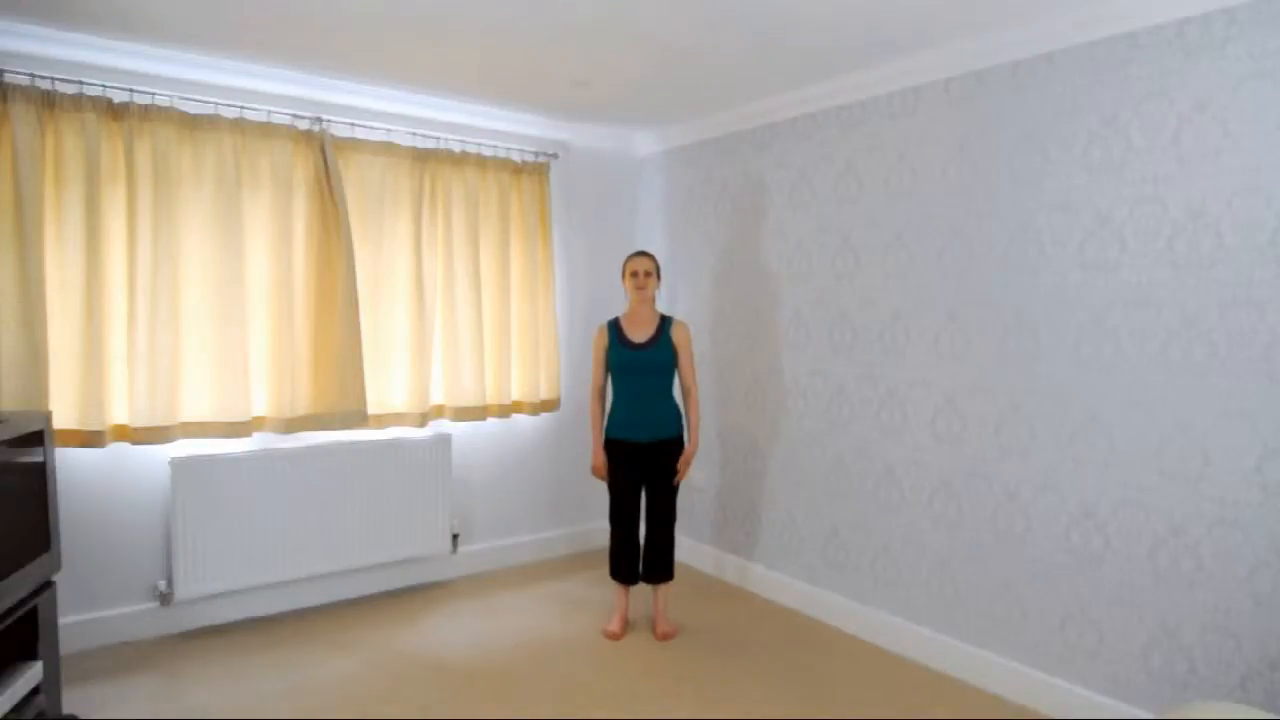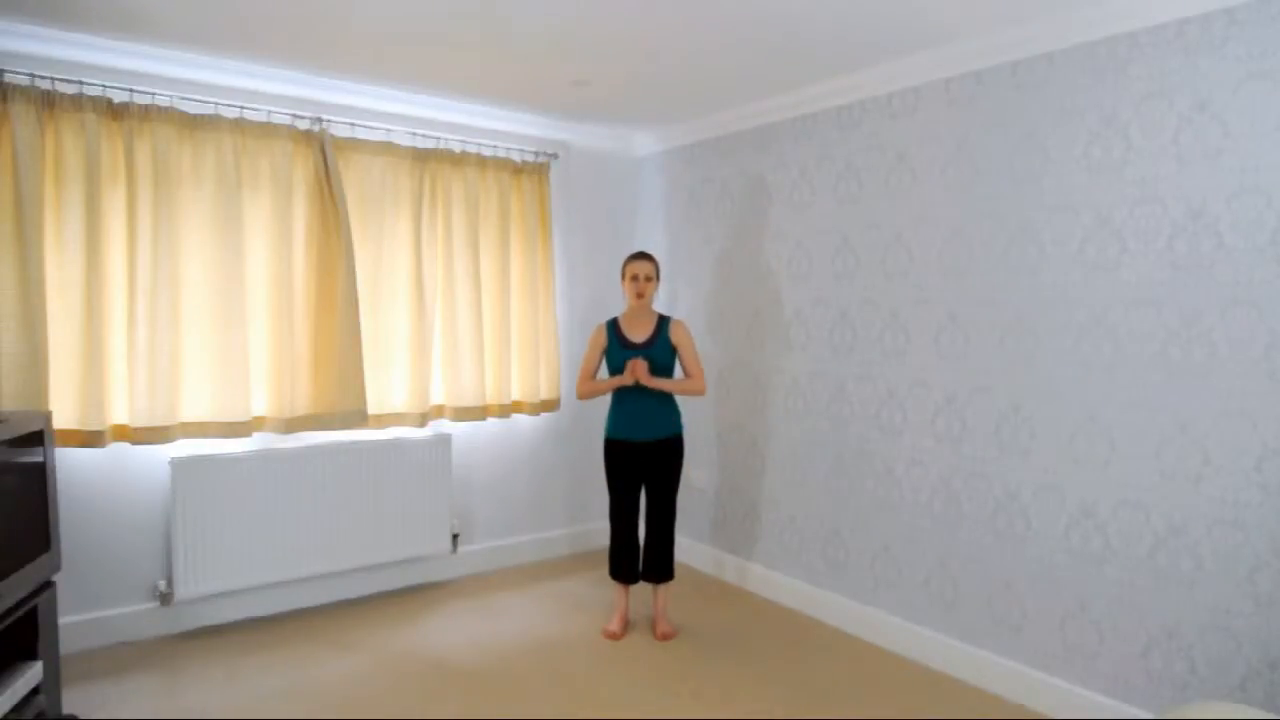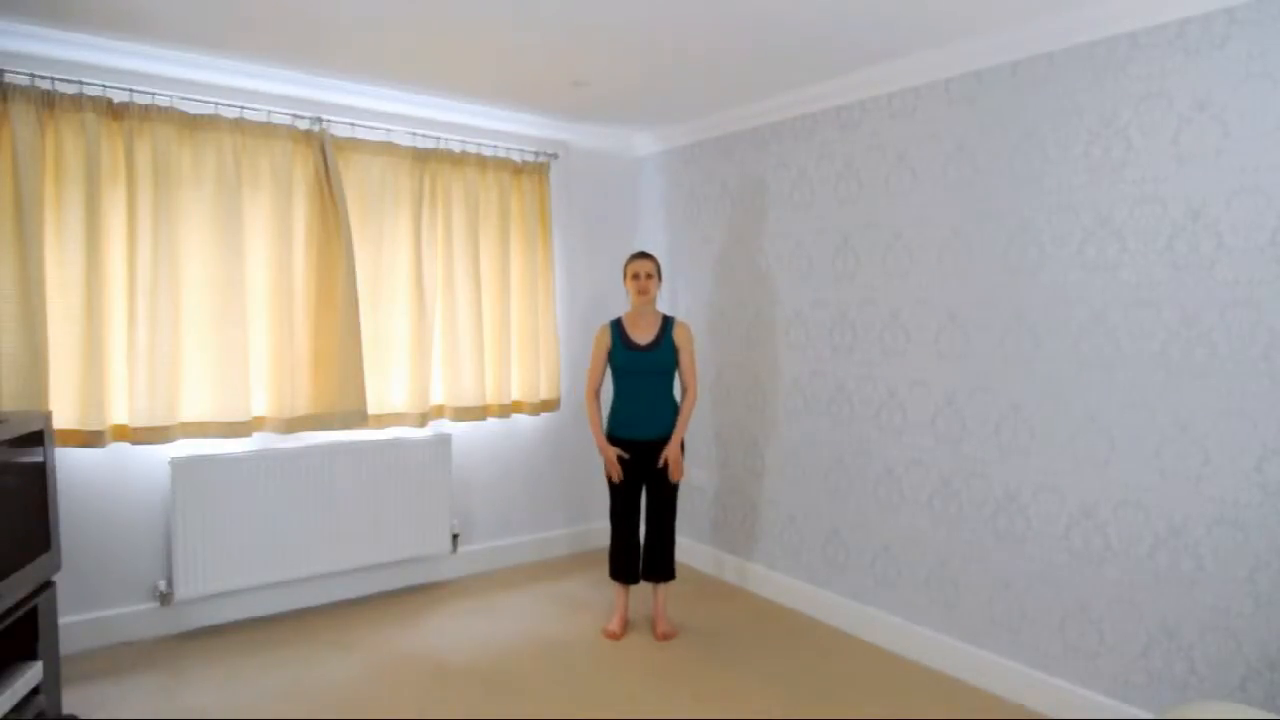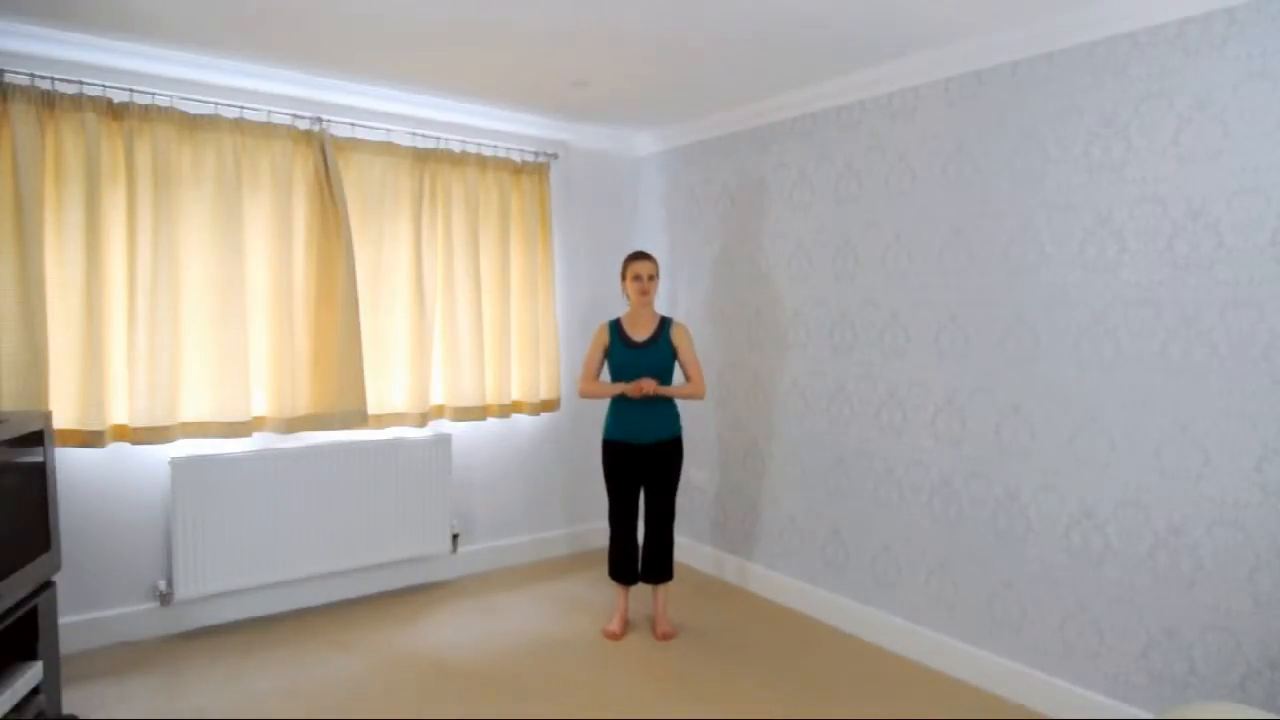
dt=1s
person 1, frame 1
left shoulder: (676, 330)
right shoulder: (606, 332)
left elbow: (690, 389)
right elbow: (597, 392)
left wrist: (692, 442)
right wrist: (597, 447)
left hip: (665, 442)
right hip: (621, 442)
left knee: (661, 521)
right knee: (622, 521)
left ankle: (660, 609)
right ankle: (621, 608)
person 1, frame 2
left shoulder: (674, 329)
right shoulder: (605, 331)
left elbow: (699, 384)
right elbow: (582, 389)
left wrist: (652, 379)
right wrist: (622, 378)
left hip: (665, 441)
right hip: (620, 441)
left knee: (662, 519)
right knee: (622, 520)
left ankle: (660, 609)
right ankle: (621, 608)
person 1, frame 3
left shoulder: (678, 330)
right shoulder: (609, 332)
left elbow: (690, 390)
right elbow: (591, 391)
left wrist: (676, 441)
right wrist: (601, 442)
left hip: (665, 442)
right hip: (622, 443)
left knee: (662, 520)
right knee: (623, 520)
left ankle: (660, 609)
right ankle: (621, 608)
person 1, frame 4
left shoulder: (675, 330)
right shoulder: (607, 332)
left elbow: (698, 388)
right elbow: (585, 387)
left wrist: (659, 388)
right wrist: (624, 387)
left hip: (664, 442)
right hip: (619, 442)
left knee: (661, 520)
right knee: (621, 521)
left ankle: (660, 609)
right ankle: (621, 609)
